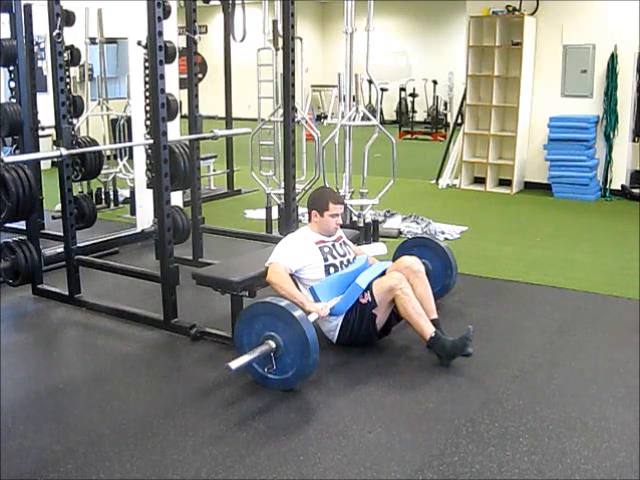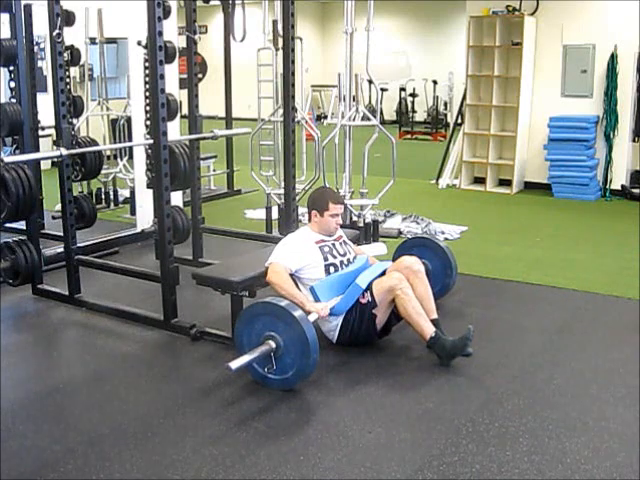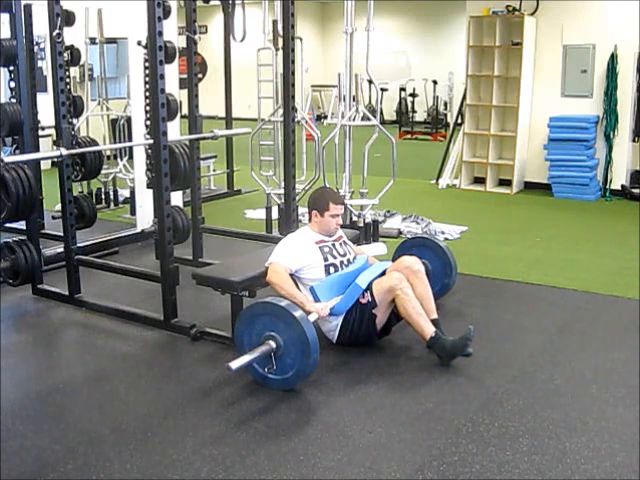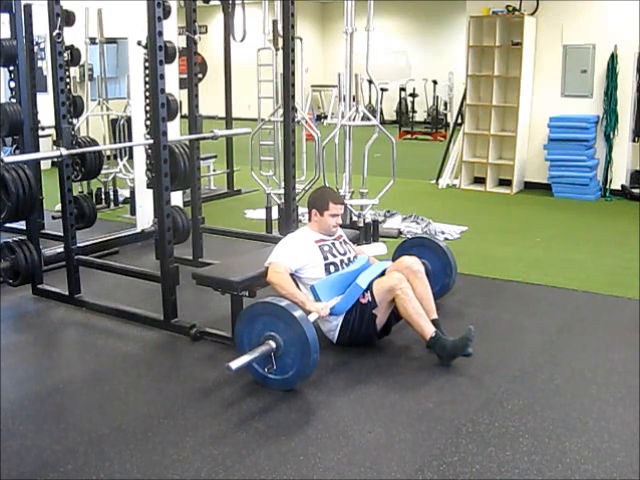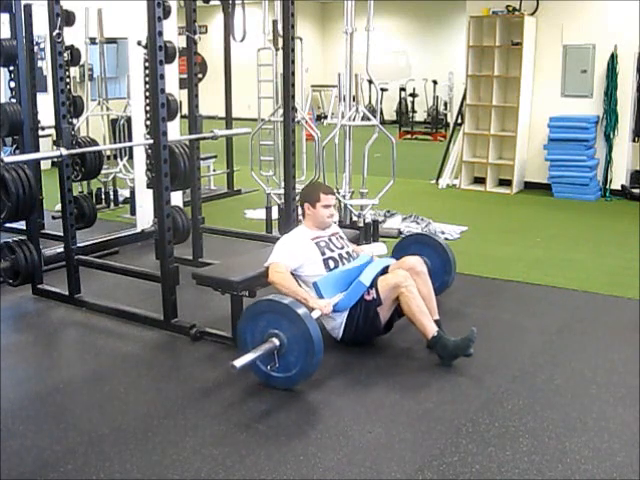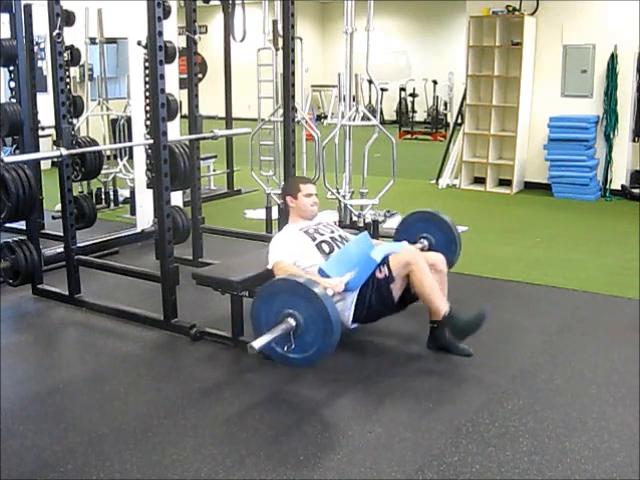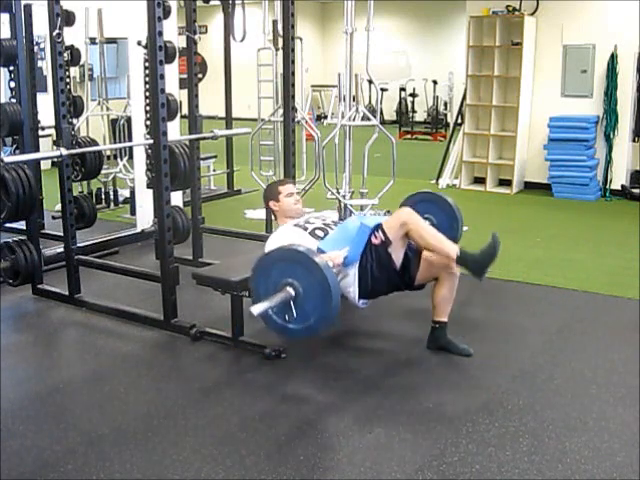
dt=0.3s
person 1, frame 1
left shoulder: (335, 233)
right shoulder: (296, 244)
left elbow: (357, 253)
right elbow: (274, 275)
left wrist: (386, 269)
right wrist: (307, 305)
left hip: (365, 302)
right hip: (343, 322)
left knee: (410, 263)
right knee: (395, 282)
left ankle: (438, 333)
right ankle: (440, 346)
person 1, frame 2
left shoulder: (335, 233)
right shoulder: (295, 244)
left elbow: (356, 253)
right elbow: (274, 275)
left wrist: (387, 269)
right wrist: (308, 305)
left hip: (365, 303)
right hip: (344, 321)
left knee: (410, 264)
right knee: (396, 282)
left ankle: (438, 333)
right ankle: (439, 346)
person 1, frame 3
left shoulder: (335, 233)
right shoulder: (296, 244)
left elbow: (356, 253)
right elbow: (274, 275)
left wrist: (387, 269)
right wrist: (308, 305)
left hip: (366, 302)
right hip: (343, 321)
left knee: (410, 264)
right knee: (396, 282)
left ankle: (438, 333)
right ankle: (440, 345)
person 1, frame 4
left shoulder: (335, 233)
right shoulder: (296, 243)
left elbow: (355, 252)
right elbow: (274, 275)
left wrist: (385, 269)
right wrist: (308, 304)
left hip: (365, 301)
right hip: (344, 321)
left knee: (409, 263)
right knee: (396, 282)
left ankle: (438, 334)
right ankle: (440, 345)
person 1, frame 5
left shoulder: (332, 229)
right shoulder: (293, 242)
right elbow: (276, 275)
left wrist: (386, 265)
right wrist: (311, 301)
left hip: (367, 297)
right hip: (346, 318)
left knee: (413, 263)
right knee: (401, 280)
left ankle: (438, 333)
right ankle: (441, 345)
person 1, frame 6
left shoulder: (324, 222)
right shoulder: (284, 240)
right elbow: (281, 271)
right wrist: (323, 283)
left hip: (372, 279)
right hip: (354, 298)
left knee: (435, 261)
right knee: (411, 258)
left ankle: (438, 334)
right ankle: (453, 324)
person 1, frame 7
left shoulder: (318, 216)
right shoulder: (280, 239)
left wrist: (389, 224)
right wrist: (322, 259)
left hip: (375, 260)
right hip: (358, 275)
left knee: (448, 264)
right knee: (405, 216)
left ankle: (438, 335)
right ankle: (469, 260)
